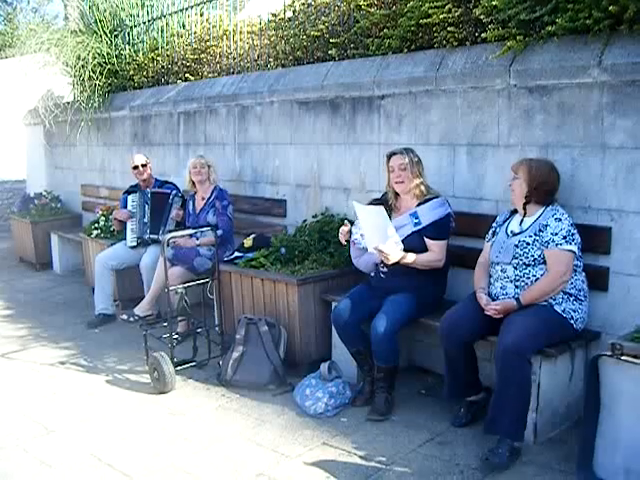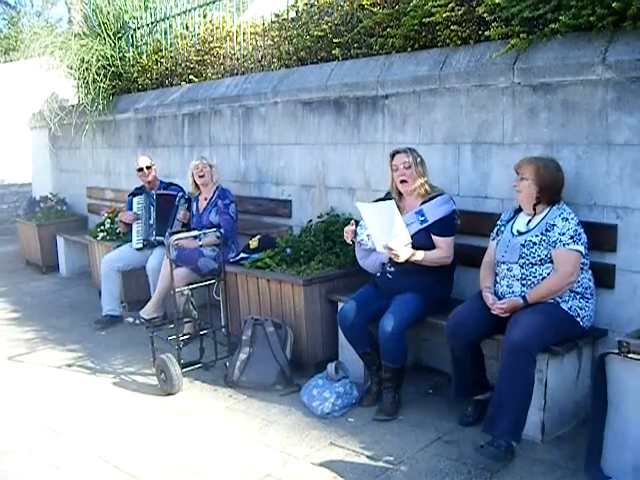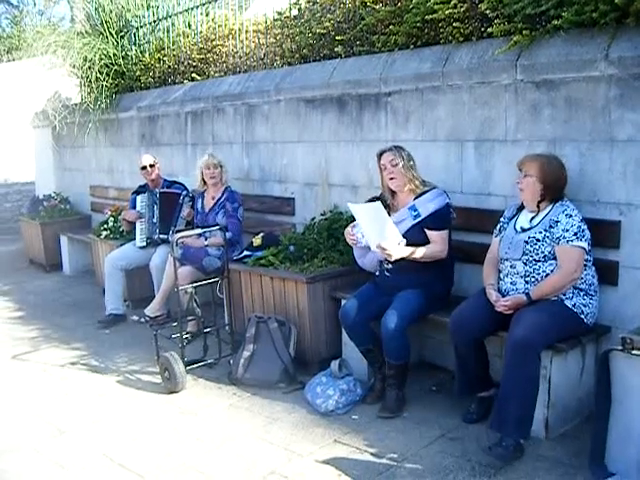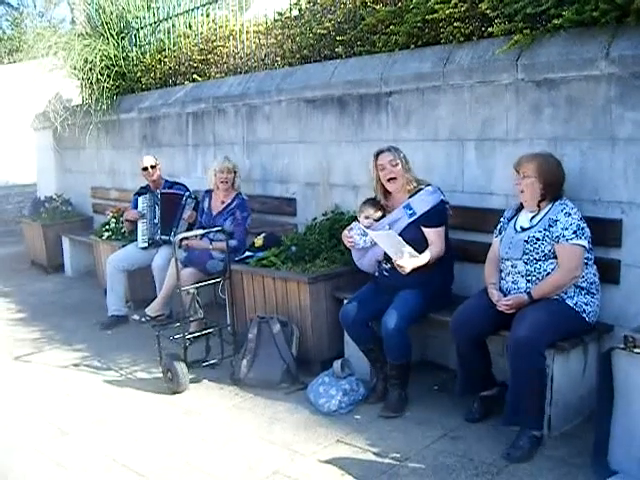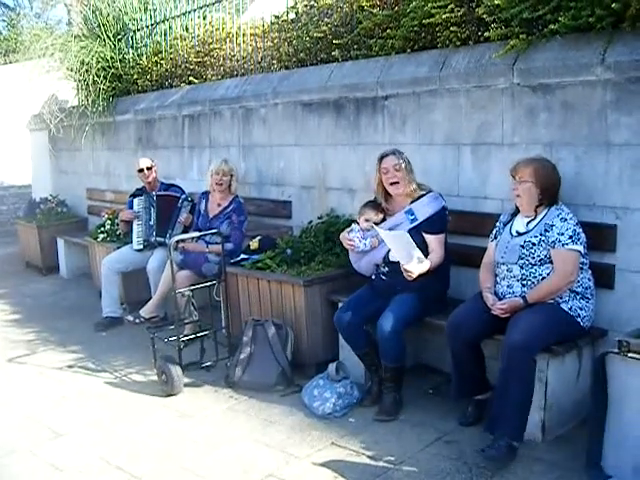
dt=0.4s
person 1, frame 1
left shoulder: (556, 221)
right shoulder: (504, 219)
left elbow: (559, 276)
right elbow: (484, 262)
left wrist: (515, 302)
right wrist: (482, 293)
left hip: (549, 306)
right hip: (498, 301)
left knee: (511, 346)
right knee: (451, 326)
left ankle: (510, 437)
right ankle: (473, 395)
person 1, frame 2
left shoulder: (563, 220)
right shoulder: (509, 217)
left elbow: (566, 275)
right elbow: (489, 261)
left wrist: (522, 301)
right wrist: (488, 292)
left hip: (556, 305)
right hip: (504, 300)
left knee: (517, 343)
right knee: (458, 325)
left ankle: (504, 435)
right ankle: (480, 393)
person 1, frame 3
left shoulder: (566, 217)
right shoulder: (512, 214)
left elbow: (570, 272)
right elbow: (492, 257)
left wrist: (526, 298)
right wrist: (491, 289)
left hip: (559, 301)
right hip: (507, 296)
left knee: (521, 340)
right knee: (461, 322)
left ankle: (512, 434)
right ankle: (484, 390)
person 1, frame 4
left shoulder: (565, 215)
right shoulder: (512, 214)
left elbow: (570, 271)
right elbow: (493, 258)
left wrist: (527, 297)
right wrist: (493, 289)
left hip: (561, 300)
right hip: (509, 295)
left knee: (524, 339)
right knee: (463, 321)
left ankle: (531, 428)
right ankle: (487, 390)
person 1, frame 5
left shoulder: (561, 221)
right shoulder: (507, 219)
left elbow: (565, 276)
right elbow: (488, 263)
left wrist: (522, 301)
right wrist: (488, 293)
left hip: (556, 305)
right hip: (504, 300)
left knee: (518, 343)
right knee: (458, 325)
left ankle: (507, 436)
right ankle: (480, 394)
person 2, frame 1
left shoulder: (433, 208)
right shoulder: (385, 202)
left elbow: (438, 259)
right elbow: (366, 235)
left wrist: (401, 257)
right wrist: (349, 232)
left hip: (417, 288)
right hip: (379, 282)
left knee: (381, 327)
right knee: (341, 315)
left ankle: (384, 391)
right ankle: (370, 378)
person 2, frame 2
left shoulder: (438, 205)
right shoulder: (388, 202)
left elbow: (446, 256)
right elbow: (371, 235)
left wrist: (410, 254)
right wrist: (354, 232)
left hip: (423, 288)
right hip: (385, 282)
left knee: (389, 327)
right knee: (347, 316)
left ankle: (392, 391)
right ankle: (377, 378)
person 2, frame 3
left shoulder: (431, 200)
right shoulder: (384, 201)
left elbow: (441, 250)
left wrist: (404, 252)
right wrist: (354, 233)
left hip: (424, 284)
right hip: (386, 280)
left knee: (391, 323)
right knee: (349, 314)
left ankle: (395, 388)
right ankle: (380, 374)
person 2, frame 4
left shoulder: (427, 198)
right shoulder: (381, 202)
left elbow: (438, 247)
left wrist: (415, 261)
right wrist: (350, 235)
left hip: (424, 282)
right hip: (386, 280)
left knee: (391, 323)
right knee: (349, 315)
left ankle: (398, 388)
right ankle: (382, 374)
person 2, frame 5
left shoulder: (428, 204)
right shoulder: (381, 204)
left elbow: (437, 253)
left wrist: (421, 266)
right wrist: (348, 236)
left hip: (421, 287)
right hip: (383, 283)
left knee: (387, 326)
right knee: (344, 318)
left ankle: (392, 392)
right ankle: (377, 377)
person 3, frame 1
left shoulder: (168, 188)
right shoulder: (129, 194)
right elbow: (118, 227)
right wrist: (116, 215)
left knee: (147, 263)
right knee: (102, 260)
right ankle: (105, 311)
person 3, frame 2
left shoulder: (173, 190)
right shoulder: (134, 196)
left elbow: (188, 214)
right elbow: (124, 229)
left wrist: (186, 217)
right wrist: (122, 217)
left knee: (153, 265)
right knee: (108, 262)
right ankle: (112, 312)
person 3, frame 3
left shoulder: (176, 188)
right shoulder: (138, 194)
right elbow: (128, 228)
right wrist: (125, 215)
left knee: (157, 263)
right knee: (112, 260)
right ankle: (115, 311)
person 3, frame 4
left shoulder: (178, 189)
right shoulder: (140, 195)
left elbow: (194, 212)
right elbow: (129, 228)
left wrist: (192, 216)
right wrist: (127, 216)
left knee: (159, 264)
right knee: (113, 262)
right ankle: (117, 312)
person 3, frame 5
left shoulder: (173, 191)
right shoulder: (135, 197)
left elbow: (190, 214)
right elbow: (125, 229)
left wrist: (188, 219)
right wrist: (122, 217)
left knee: (154, 266)
right knee: (108, 263)
right ankle: (112, 314)
person 4, frame 1
left shoulder: (220, 195)
right shoulder: (191, 199)
left elbow: (225, 233)
right elbow: (188, 230)
left wrist: (195, 242)
right wrist: (183, 240)
left hip: (215, 252)
right hip: (195, 251)
left knee: (167, 255)
right knee: (174, 273)
left ankle: (147, 306)
right ankle: (182, 324)
person 4, frame 2
left shoulder: (223, 195)
right shoulder: (195, 200)
left elbow: (227, 233)
right elbow: (194, 232)
left wrist: (197, 243)
right wrist: (187, 241)
left hip: (220, 253)
right hip: (201, 253)
left knee: (171, 256)
right knee: (179, 275)
left ankle: (153, 308)
right ankle: (189, 325)
person 4, frame 3
left shoulder: (231, 197)
right shoulder: (200, 197)
left elbow: (234, 235)
right elbow: (197, 228)
left wrist: (203, 242)
right wrist: (191, 240)
left hip: (224, 253)
right hip: (204, 250)
left knee: (176, 255)
right knee: (183, 273)
left ankle: (158, 306)
right ankle: (193, 323)
person 4, frame 4
left shoulder: (240, 203)
right shoulder: (207, 196)
left elbow: (239, 243)
right elbow: (199, 227)
left wrist: (208, 245)
right wrist: (193, 240)
left hip: (226, 255)
right hip: (205, 251)
left knee: (180, 257)
right knee: (187, 274)
left ankle: (159, 306)
person 4, frame 5
left shoulder: (236, 206)
right shoulder: (203, 198)
left elbow: (235, 246)
right elbow: (195, 229)
left wrist: (204, 248)
right wrist: (188, 243)
left hip: (221, 259)
right hip: (200, 253)
left knee: (175, 259)
right knee: (182, 276)
left ankle: (153, 308)
